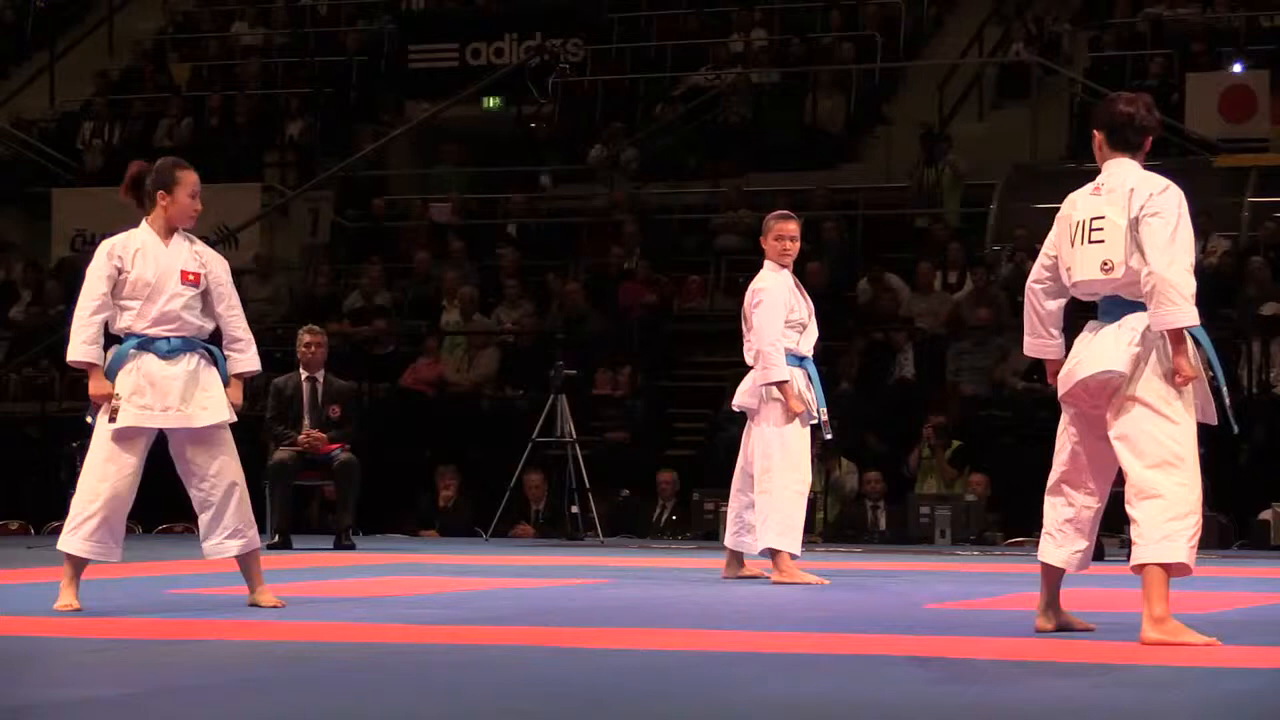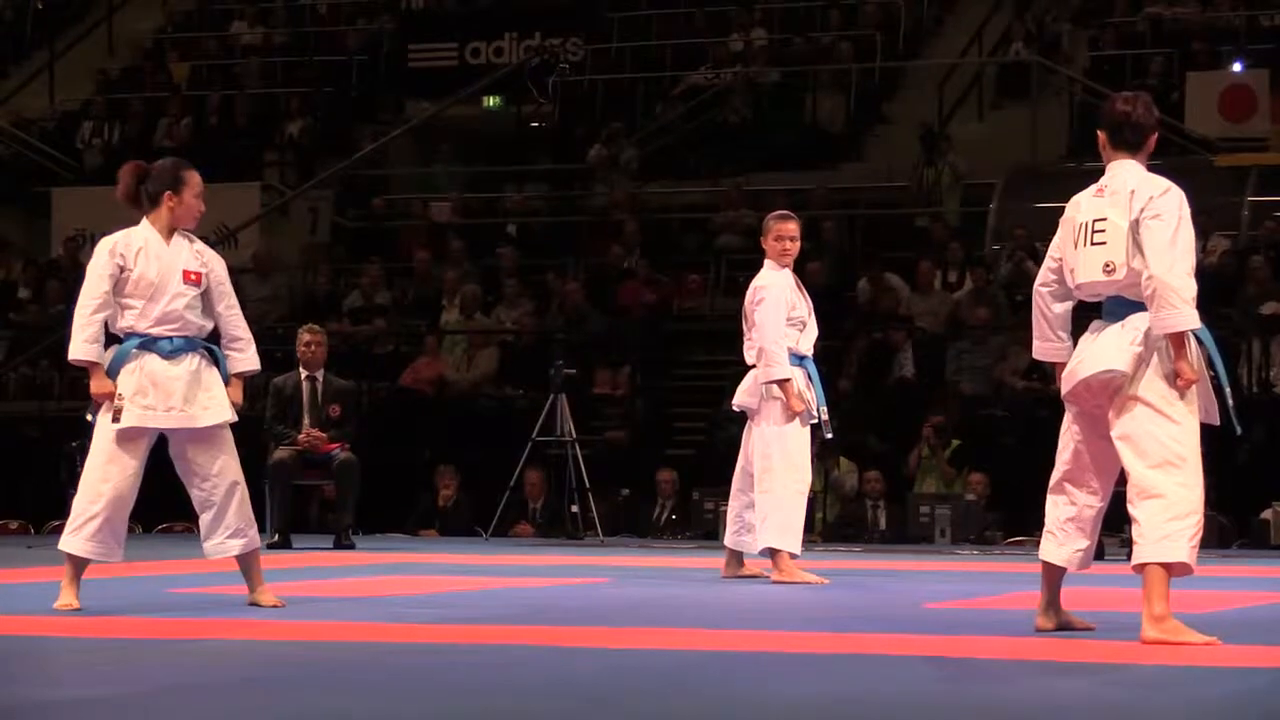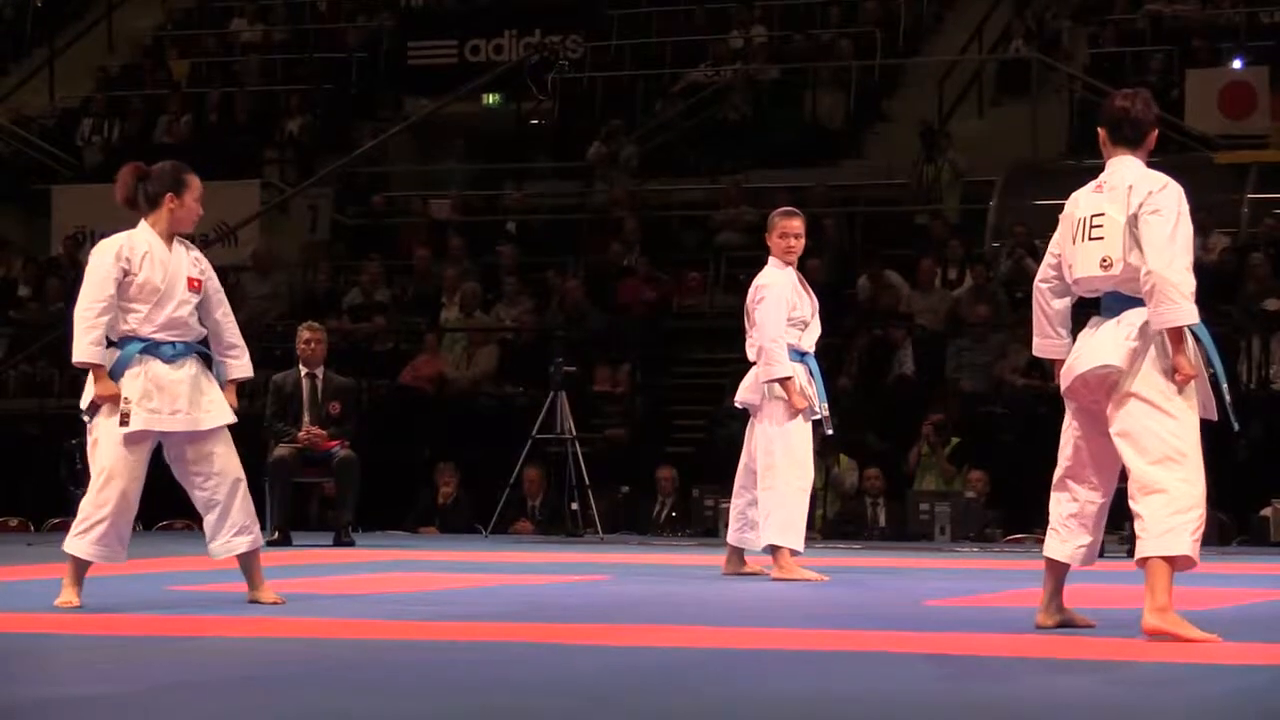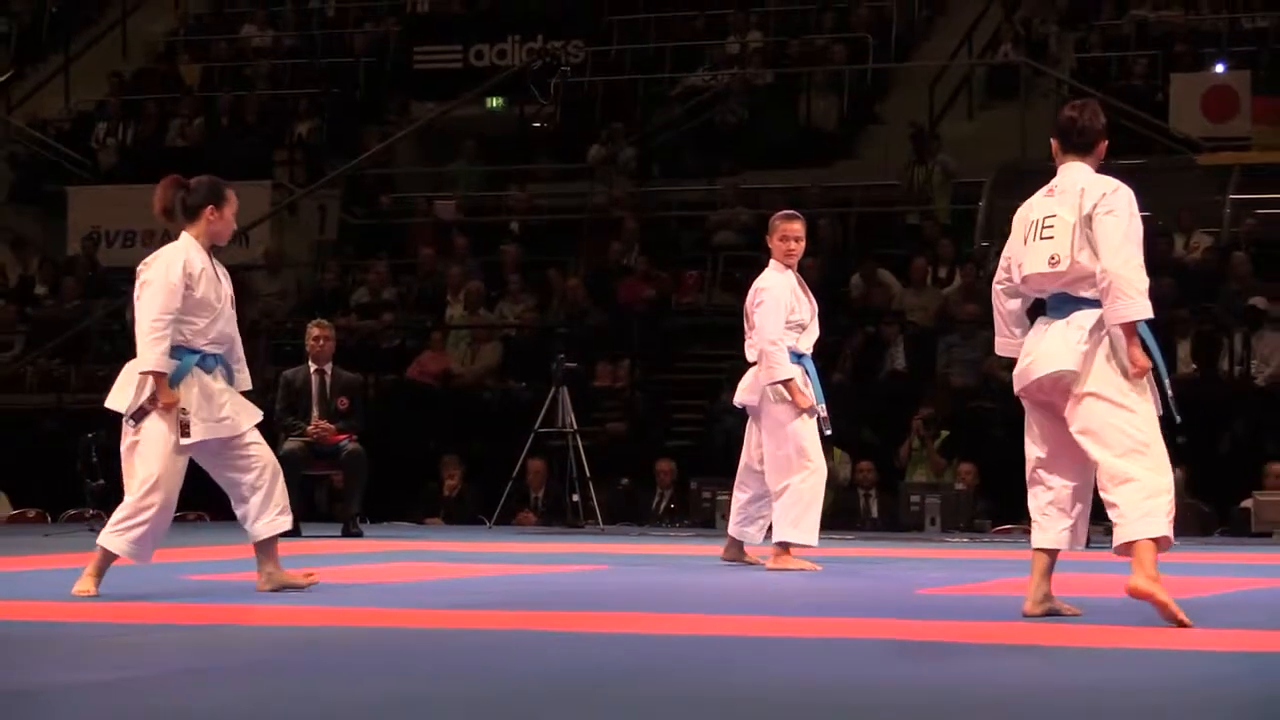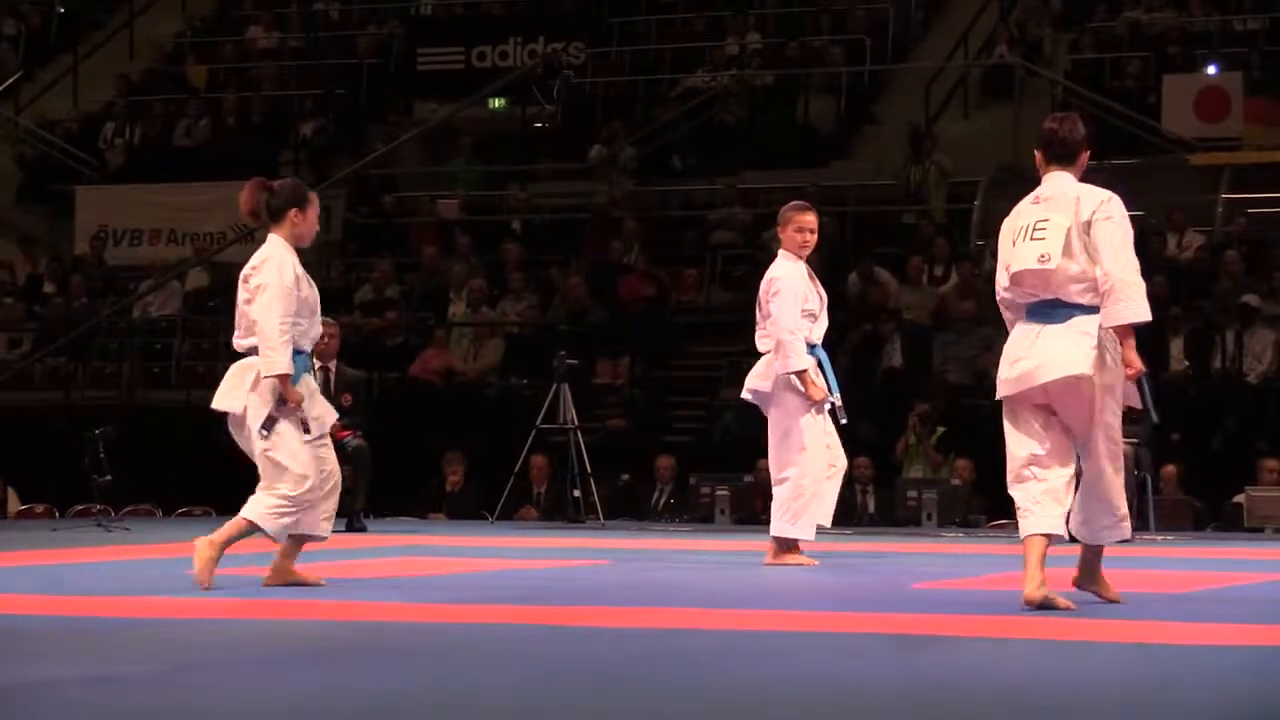
dt=0.5s
person 1, frame 1
left shoulder: (1076, 201)
right shoulder: (1158, 191)
left elbow: (1042, 282)
right elbow: (1168, 273)
left wrist: (1052, 354)
right wrist: (1179, 348)
left hip: (1094, 347)
right hip: (1143, 347)
left knee: (1076, 481)
right knee: (1166, 478)
left ankle: (1050, 606)
right ankle: (1158, 616)
person 1, frame 2
left shoulder: (1080, 203)
right shoulder: (1158, 193)
left elbow: (1049, 286)
right elbow: (1167, 277)
left wrist: (1059, 358)
right wrist: (1181, 352)
left hip: (1098, 348)
right hip: (1144, 347)
left knee: (1078, 480)
right knee: (1167, 478)
left ankle: (1050, 604)
right ankle: (1158, 615)
person 1, frame 3
left shoulder: (1080, 199)
right shoulder: (1157, 188)
left elbow: (1050, 283)
right elbow: (1166, 272)
left wrist: (1059, 355)
right wrist: (1179, 346)
left hip: (1095, 344)
right hip: (1142, 342)
left knee: (1081, 477)
right knee: (1168, 473)
left ankle: (1052, 601)
right ankle: (1160, 606)
person 1, frame 4
left shoulder: (1031, 206)
right shoulder: (1108, 192)
left elbow: (1005, 286)
right elbow: (1120, 271)
left wrist: (1019, 351)
right wrist: (1132, 340)
left hip: (1045, 343)
right hip: (1092, 340)
left knee: (1054, 471)
right knee: (1134, 459)
left ankle: (1039, 589)
right ankle: (1145, 571)
person 1, frame 5
left shoulder: (1017, 214)
right shoulder: (1099, 202)
right elbow: (1119, 275)
right wrist: (1127, 344)
left hip: (1027, 347)
right hip: (1082, 343)
left knee: (1037, 468)
right knee: (1101, 464)
left ankle: (1034, 576)
right ankle: (1090, 569)
person 2, frame 1
left shoulder: (205, 257)
right shoulder: (118, 249)
left elbow: (232, 320)
right elbow: (91, 312)
left wrist: (236, 380)
right wrist: (95, 373)
left hip: (194, 377)
right hip: (134, 375)
left knee: (222, 478)
right knee: (105, 480)
left ankle: (256, 585)
right ankle: (70, 584)
person 2, frame 2
left shoulder: (203, 256)
right shoulder: (118, 246)
left elbow: (230, 318)
right elbow: (91, 309)
left wrist: (236, 379)
right wrist: (96, 372)
left hip: (195, 376)
right hip: (136, 373)
left knee: (223, 478)
right knee: (107, 479)
left ankle: (256, 585)
right ankle: (70, 584)
person 2, frame 3
left shoulder: (194, 260)
right shoulder: (118, 249)
left elbow: (221, 323)
right elbow: (91, 314)
left wrist: (230, 382)
right wrist: (101, 375)
left hip: (189, 381)
right hip: (131, 378)
left knee: (223, 478)
right knee: (114, 485)
left ankle: (256, 583)
right ankle: (72, 585)
person 2, frame 4
left shoulder: (215, 270)
right shoulder: (171, 261)
left elbow: (228, 336)
right elbow: (152, 325)
left wrist: (238, 388)
right wrist: (160, 383)
left hip: (211, 389)
right hip: (170, 387)
left knee: (258, 469)
right knee: (152, 491)
left ankle: (270, 570)
right ankle: (92, 574)
person 2, frame 5
left shoulder: (280, 260)
right shoulder: (276, 262)
right elbow: (271, 328)
right wrist: (286, 383)
left hip: (280, 384)
right hip: (270, 385)
left knee: (320, 476)
right knee: (300, 480)
left ankle: (284, 565)
right ankle: (216, 544)
person 3, frame 1
left shoulder: (785, 282)
right shoulder: (771, 285)
right elbow: (767, 345)
left wrist: (793, 391)
right wrist: (788, 395)
left hip: (782, 384)
right hip: (777, 385)
left knee: (754, 474)
right knee: (784, 472)
left ankle: (735, 560)
right ankle: (782, 564)
person 3, frame 2
left shoulder: (784, 281)
right shoulder: (772, 283)
right elbow: (770, 343)
left wrist: (794, 390)
right wrist: (789, 394)
left hip: (783, 384)
right hip: (778, 385)
left knee: (754, 473)
right knee: (783, 471)
left ankle: (735, 559)
right ankle: (782, 563)
person 3, frame 3
left shoulder: (790, 279)
right shoulder: (773, 281)
right elbow: (770, 341)
left wrist: (796, 388)
right wrist: (791, 390)
left hip: (785, 380)
right hip: (780, 381)
left knee: (758, 471)
right knee: (788, 469)
left ankle: (736, 556)
right ankle: (782, 560)
person 3, frame 4
left shoulder: (791, 281)
right shoulder: (772, 285)
right elbow: (771, 343)
left wrist: (797, 387)
right wrist: (794, 390)
left hip: (779, 382)
right hip: (779, 383)
left knee: (758, 468)
right knee: (805, 465)
left ankle: (735, 544)
right ankle: (782, 551)
person 3, frame 5
left shoulder: (799, 271)
right shoulder: (786, 274)
right elbow: (785, 333)
right wrist: (807, 380)
left hip: (796, 373)
right hip: (790, 375)
left knee: (830, 458)
right knee: (801, 460)
left ankle: (790, 534)
right ankle: (780, 547)
person 4, frame 1
left shoulder: (344, 389)
right shoulder: (280, 385)
left elbow: (350, 428)
right elbow: (273, 425)
left wrist: (327, 438)
right wrist: (296, 439)
left hip: (329, 448)
right hip: (294, 447)
left knee: (348, 462)
right knee: (279, 462)
left ankle: (343, 532)
right ankle: (281, 533)
person 4, frame 2
left shoulder: (344, 388)
right shoulder: (280, 385)
left elbow: (350, 427)
right elbow: (273, 425)
left wrist: (327, 437)
right wrist: (296, 438)
left hip: (329, 447)
right hip: (294, 446)
left knee: (348, 461)
right knee: (279, 461)
left ankle: (343, 532)
right ankle: (280, 532)
person 4, frame 3
left shoulder: (344, 385)
right shoulder: (280, 382)
left elbow: (349, 425)
right elbow: (273, 422)
left wrist: (327, 435)
right wrist: (296, 435)
left hip: (329, 444)
right hip: (294, 444)
left knee: (348, 459)
right knee: (278, 459)
left ankle: (343, 529)
right ankle: (280, 530)
person 4, frame 4
left shoulder: (351, 381)
right shoulder: (290, 377)
left elbow: (357, 420)
right elbow: (282, 417)
left wrist: (335, 428)
right wrist: (306, 429)
left hip: (337, 438)
right hip: (303, 437)
left knee: (356, 452)
right knee: (288, 453)
left ankle: (350, 520)
right ankle: (291, 520)
person 4, frame 5
left shoulder: (355, 378)
left elbow: (361, 416)
left wrist: (338, 425)
left hip: (342, 433)
left knee: (360, 448)
left ankle: (354, 514)
